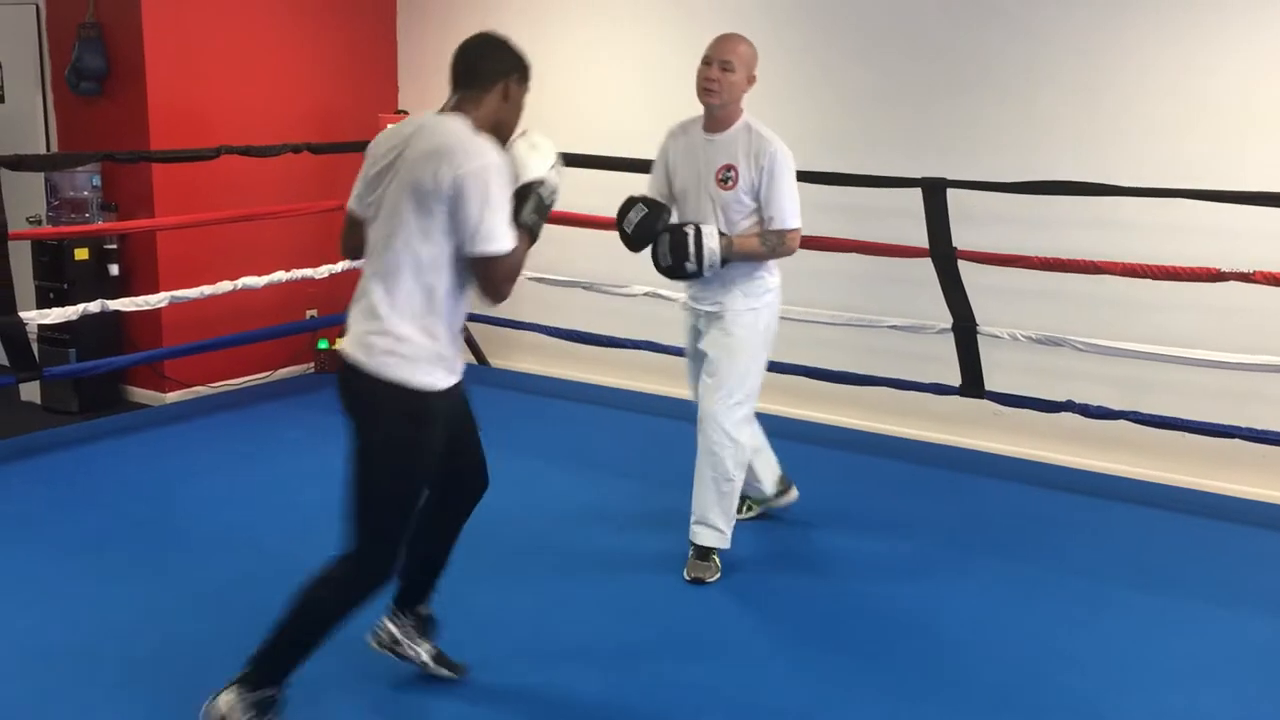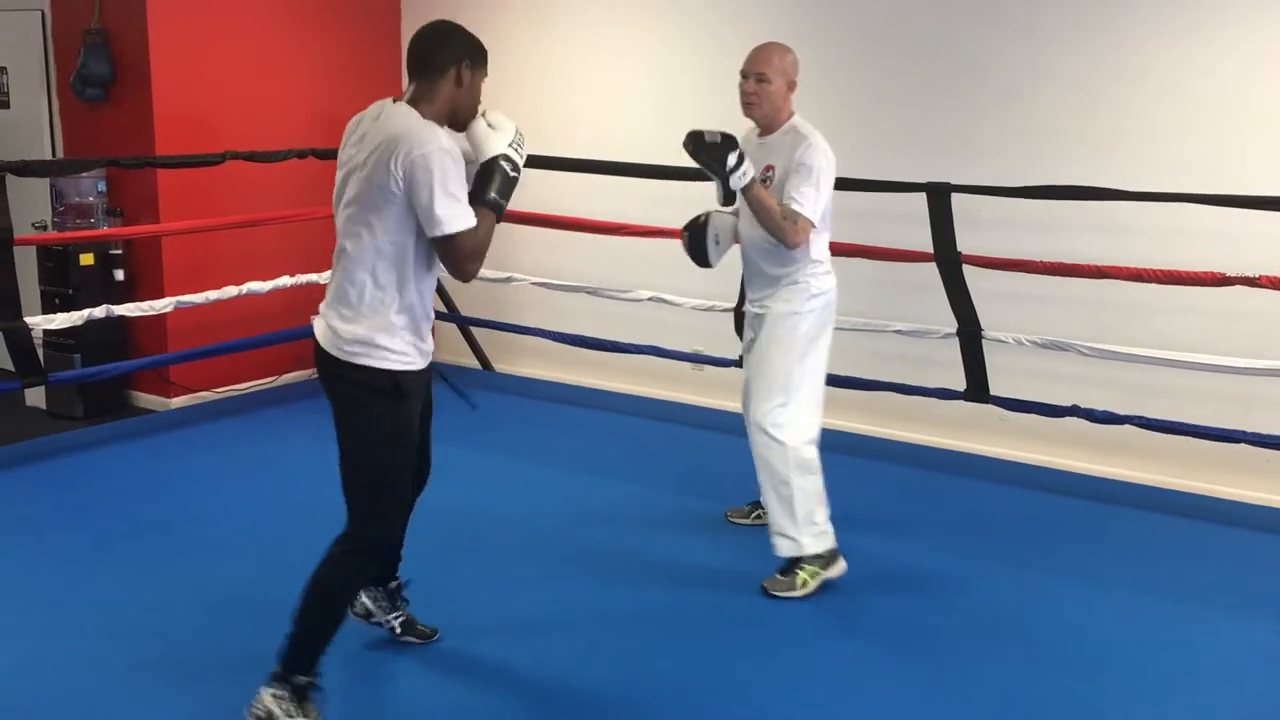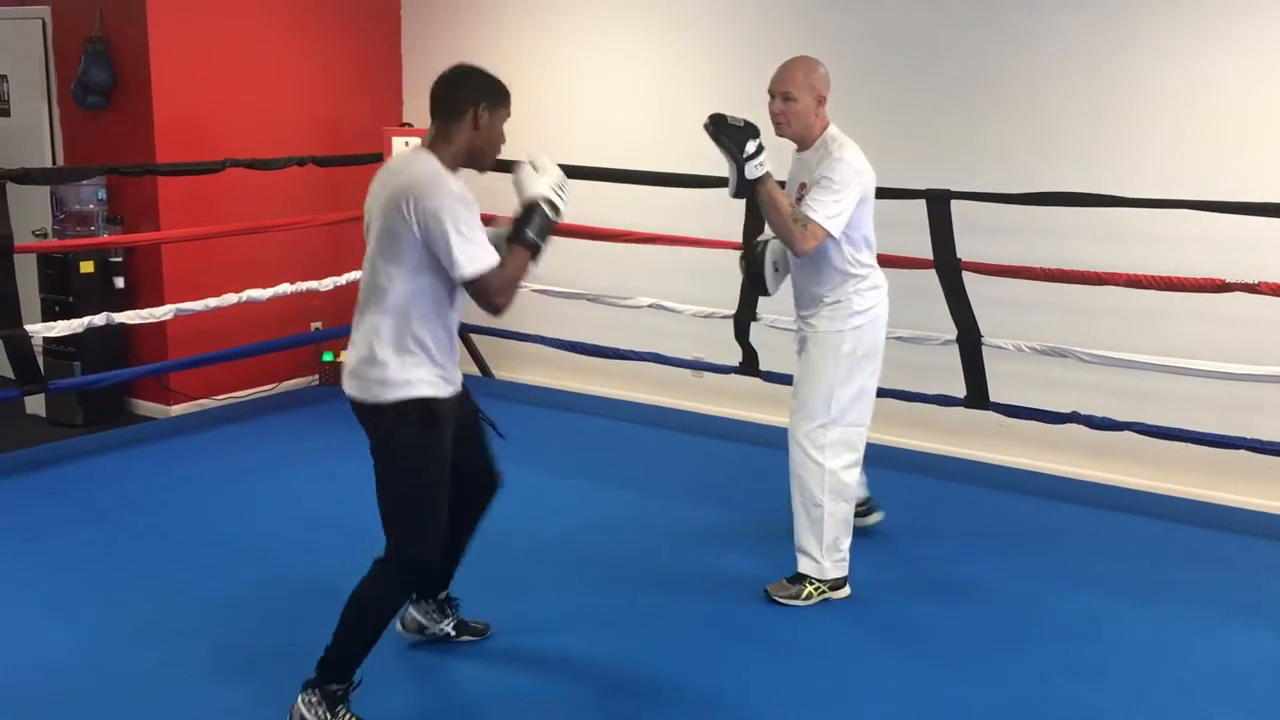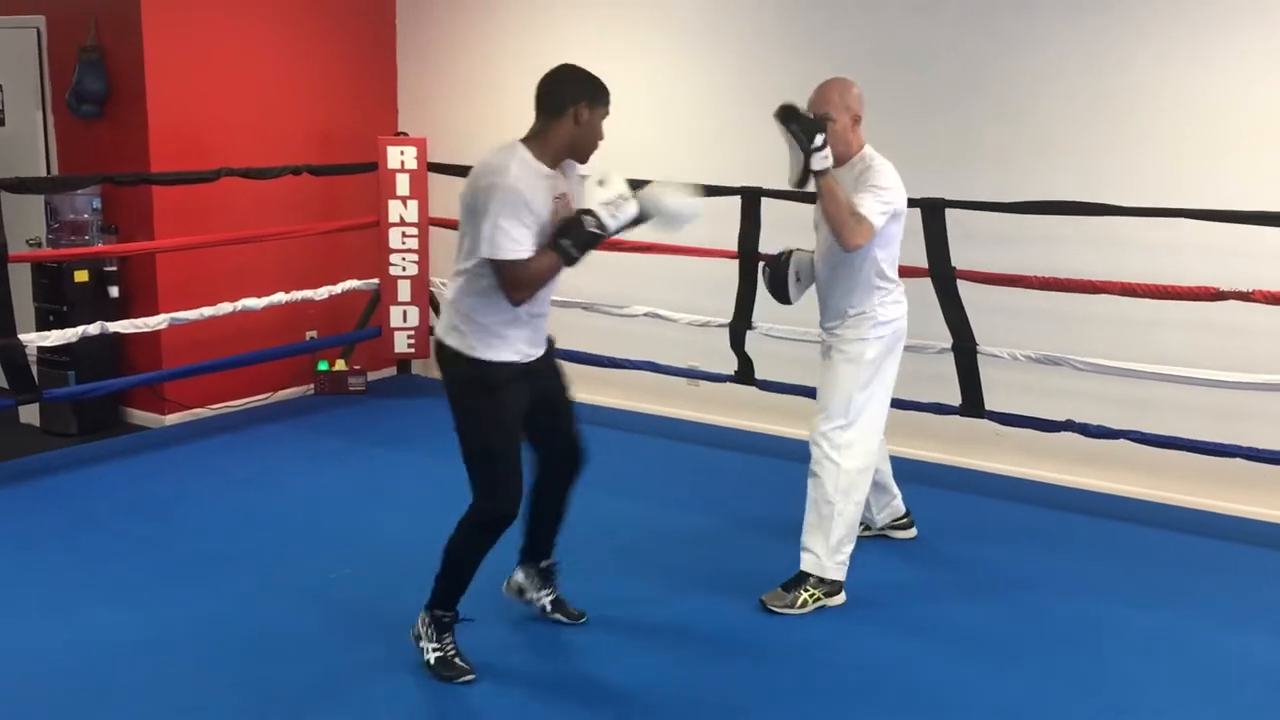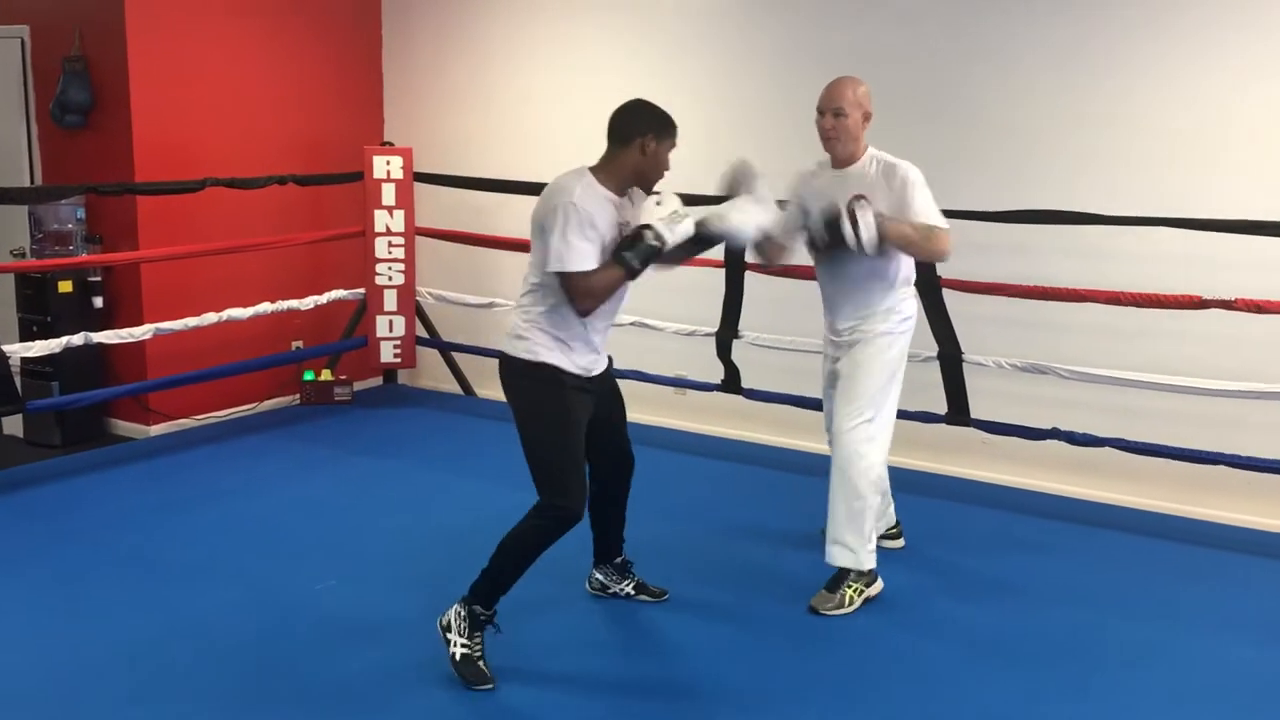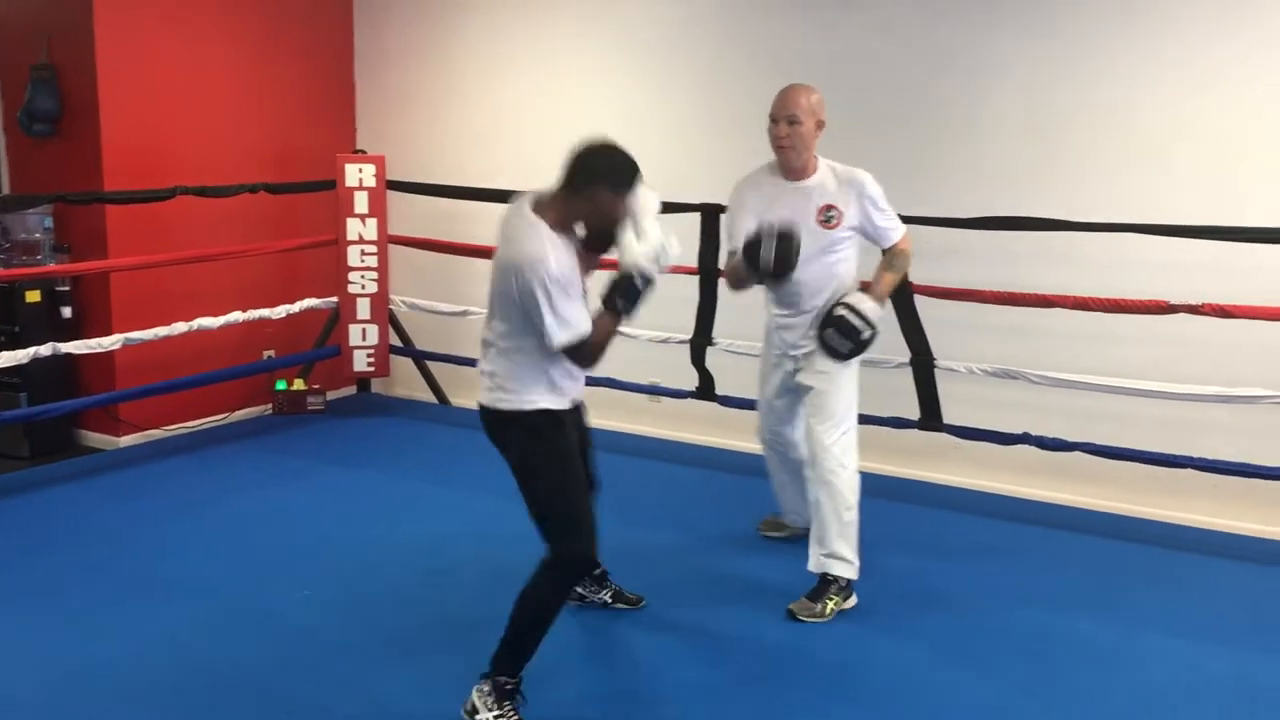
dt=0.4s
person 1, frame 1
left shoulder: (398, 138)
right shoulder: (477, 163)
left elbow: (354, 237)
right elbow: (496, 278)
right wrist: (534, 198)
left hip: (382, 357)
right hip: (403, 377)
left knee: (463, 485)
right knee: (375, 554)
left ankle: (406, 622)
person 1, frame 2
left shoulder: (371, 122)
right shoulder: (427, 148)
right elbow: (464, 261)
left wrist: (464, 174)
right wrist: (497, 176)
left hip: (362, 343)
right hip: (377, 359)
left knee: (406, 479)
right knee: (371, 527)
left ankle: (378, 595)
person 1, frame 3
left shoulder: (404, 172)
right shoulder: (440, 193)
right elbow: (494, 295)
left wrist: (501, 244)
right wrist: (535, 218)
left hip: (432, 376)
right hip: (402, 391)
left knee: (480, 483)
right knee: (410, 552)
left ankle: (427, 607)
person 1, frame 4
left shoulder: (560, 170)
right shoulder: (504, 178)
left elbow: (564, 235)
right elbow: (517, 284)
left wrist: (659, 202)
right wrist: (586, 228)
left hip: (528, 349)
right hip: (479, 358)
left knee: (565, 457)
right knee: (498, 498)
left ankle: (534, 574)
right ankle: (436, 621)
person 1, frame 5
left shoulder: (631, 195)
right shoulder: (574, 201)
left elbow: (660, 250)
right elbow: (583, 299)
left wrist: (719, 225)
right wrist: (644, 244)
left hip: (589, 362)
right hip: (542, 364)
left knee: (616, 469)
right knee: (563, 504)
left ankle: (610, 571)
right ankle: (468, 615)
person 1, frame 6
left shoulder: (538, 207)
right shoulder: (541, 260)
left elbow: (571, 259)
right elbow: (586, 350)
left wrist: (601, 245)
right wrist: (631, 285)
left hip: (547, 396)
right hip: (525, 410)
left knee: (582, 488)
right knee: (569, 544)
left ankle: (586, 581)
person 2, frame 1
left shoulder: (767, 150)
right shoulder: (679, 137)
left elbow: (786, 240)
right elbow: (663, 203)
left wrist: (712, 246)
right wrist: (642, 216)
left hip: (746, 301)
right hip: (702, 298)
left knee: (722, 412)
right knee: (721, 404)
left ankle: (708, 538)
right ankle: (769, 486)
person 2, frame 2
left shoulder: (807, 147)
right shoulder: (752, 141)
left elbow: (792, 232)
left wrist: (738, 179)
right wrist: (724, 225)
left hip: (798, 300)
right hip: (764, 298)
left knee: (780, 419)
right knee: (760, 403)
left ankle: (816, 551)
right ankle: (776, 502)
person 2, frame 3
left shoulder: (841, 162)
right shoulder: (805, 154)
left elbow: (804, 239)
left wrist: (754, 173)
right wrist: (776, 254)
left hip: (847, 314)
right hip: (827, 310)
left knee: (817, 433)
right knee: (836, 417)
left ankle: (824, 571)
right ankle: (854, 502)
person 2, frame 4
left shoulder: (876, 175)
right shoulder: (833, 170)
left elbow: (854, 237)
left wrist: (817, 167)
right wrist: (806, 264)
left hip: (870, 326)
right hip: (842, 324)
left knee: (834, 439)
right knee: (856, 429)
left ankle: (821, 575)
right ankle: (888, 513)
person 2, frame 5
left shoulder: (896, 174)
right shoulder: (810, 182)
left elbow: (938, 242)
right elbow: (775, 250)
left wrist: (873, 225)
left hip: (885, 328)
right hip: (840, 329)
left knee: (857, 439)
right knee: (845, 435)
left ankle: (856, 567)
right ankle: (879, 522)
person 2, frame 6
left shoulder: (854, 186)
right shoulder: (750, 191)
left elbow: (899, 248)
right elbow: (734, 273)
left wrist: (870, 300)
right wrist: (752, 262)
left hip: (831, 342)
right hip: (779, 339)
left knee: (829, 450)
right knee: (776, 432)
left ankle: (838, 577)
right ankle: (799, 513)
